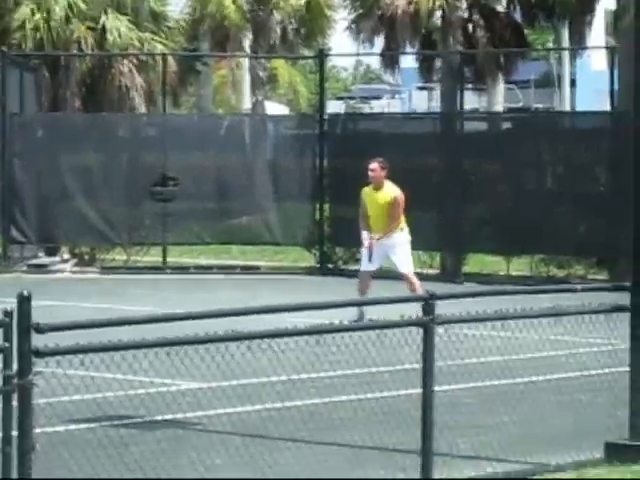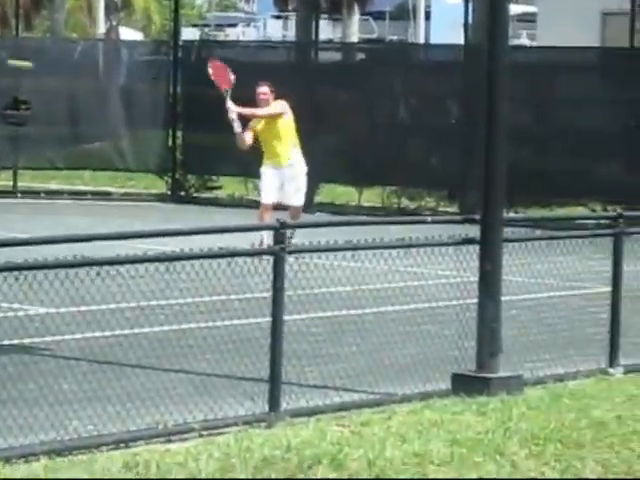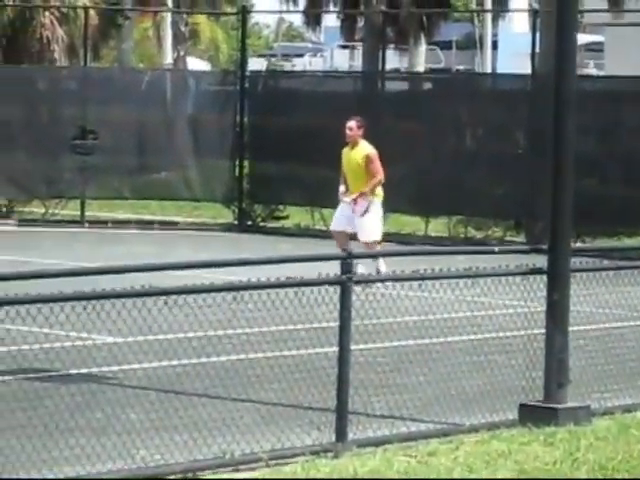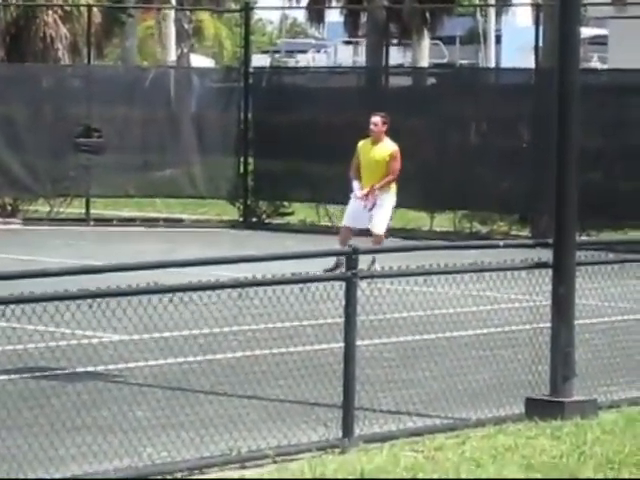
dt=1s
person 1, frame 1
left shoulder: (395, 193)
right shoulder: (365, 192)
left elbow: (395, 222)
right elbow: (363, 217)
left wrist: (376, 237)
right wrist: (366, 235)
left hip: (397, 236)
right hip: (373, 237)
left knee: (407, 273)
right knee: (364, 274)
right ankle: (360, 313)
person 1, frame 2
left shoulder: (281, 105)
right shoulder: (254, 123)
left elbow: (261, 113)
right elbow: (244, 145)
left wrist: (238, 110)
right wrist: (235, 122)
left hip: (293, 163)
right hip: (271, 166)
left knee: (296, 205)
right knee: (266, 204)
left ankle: (292, 233)
right ankle: (263, 243)
person 1, frame 3
left shoulder: (369, 152)
right shoulder: (345, 151)
left elbow: (379, 177)
left wrist: (361, 195)
right wrist: (342, 188)
left hip: (368, 200)
right hip: (350, 199)
left knee: (367, 239)
right knee: (337, 230)
left ankle: (382, 272)
person 1, frame 4
left shoulder: (392, 150)
right shoulder: (361, 145)
left elbow: (392, 176)
right elbow: (354, 169)
left wrist: (372, 190)
right wrist: (356, 186)
left hip: (383, 194)
right hip: (359, 193)
left knee: (377, 231)
right knee: (346, 227)
left ankle: (374, 263)
right ankle: (340, 260)
